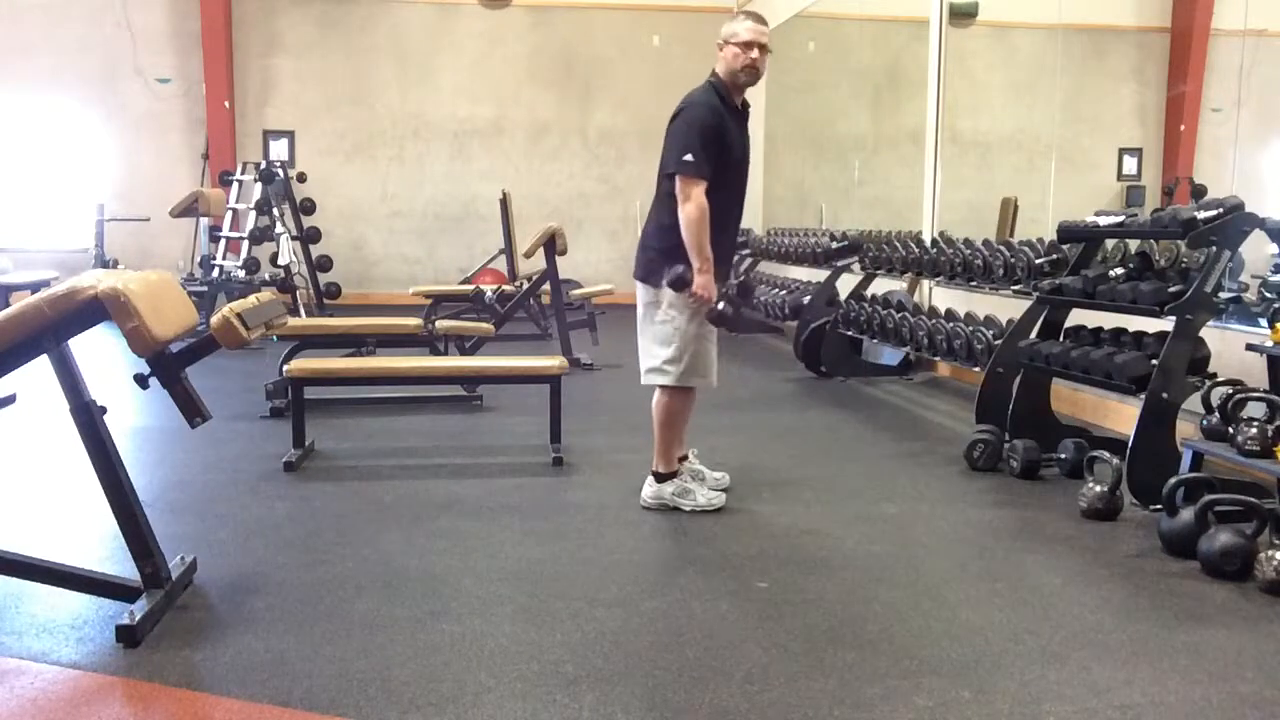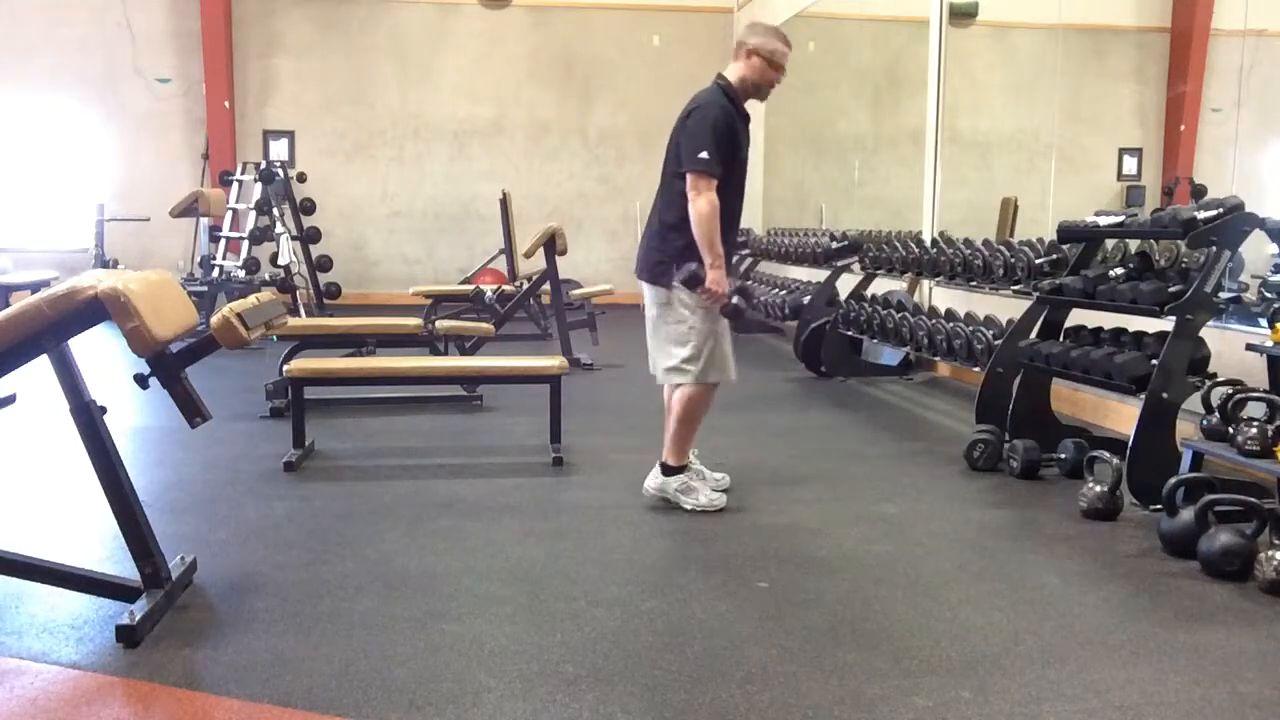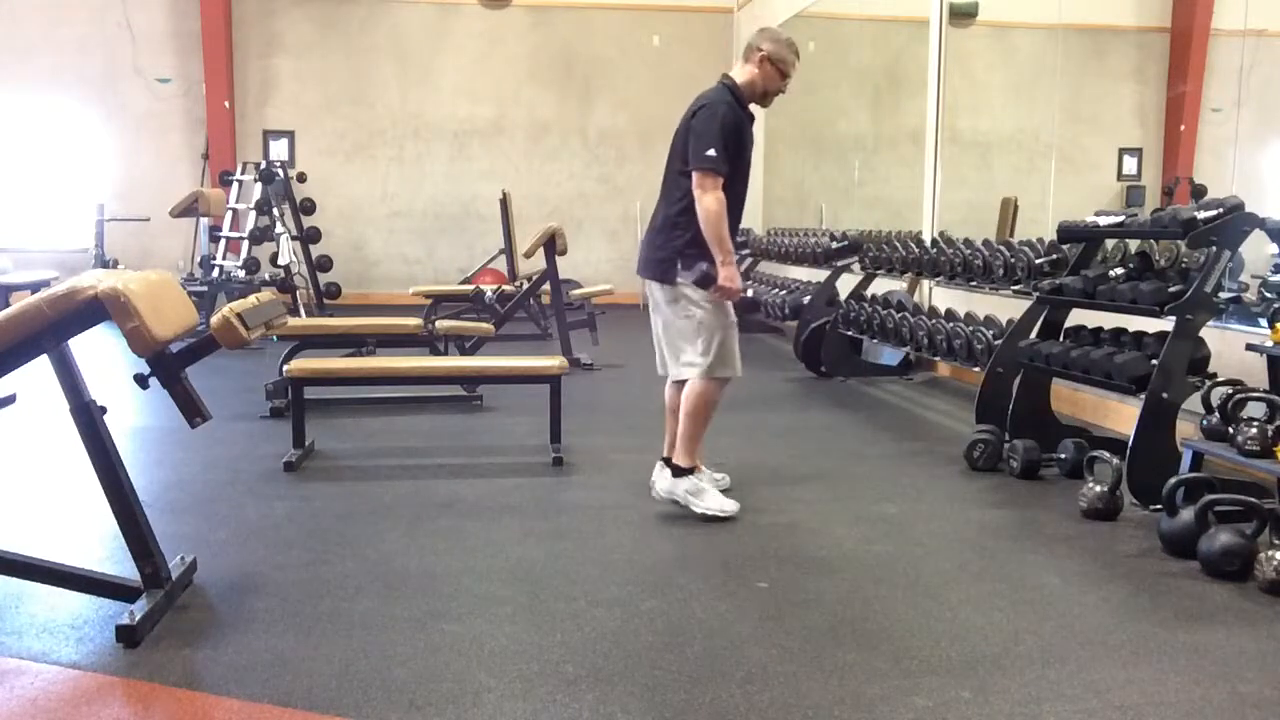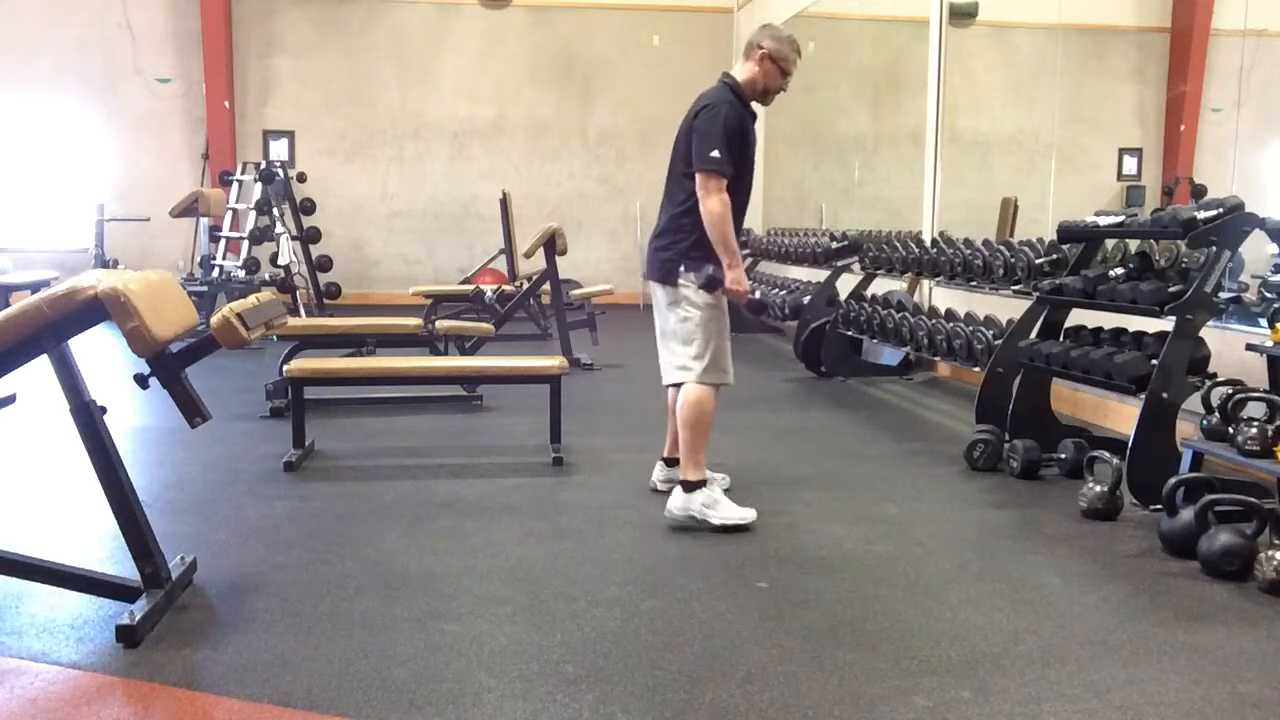
dt=0.2s
person 1, frame 1
left shoulder: (736, 110)
right shoulder: (701, 111)
right elbow: (689, 196)
left wrist: (711, 268)
right wrist: (702, 270)
left hip: (697, 265)
right hip: (678, 267)
left knee: (692, 372)
right knee: (678, 373)
left ankle: (678, 460)
right ankle: (663, 480)
person 1, frame 2
left shoulder: (732, 112)
right shoulder: (711, 110)
right elbow: (700, 194)
left wrist: (714, 264)
right wrist: (715, 266)
left hip: (685, 262)
right hip: (682, 265)
left knee: (689, 371)
right knee: (701, 371)
left ankle: (679, 461)
right ankle: (669, 472)
person 1, frame 3
left shoulder: (730, 110)
right shoulder: (719, 109)
right elbow: (706, 190)
left wrist: (718, 260)
right wrist: (726, 263)
left hip: (677, 258)
right hip: (685, 261)
left knee: (686, 369)
right knee: (711, 367)
left ankle: (674, 462)
right ankle: (682, 472)
person 1, frame 4
left shoulder: (730, 108)
right shoulder: (721, 109)
right elbow: (711, 193)
left wrist: (725, 262)
right wrist: (733, 265)
left hip: (682, 260)
right hip: (690, 263)
left knee: (687, 369)
right knee: (702, 372)
left ankle: (673, 464)
right ankle: (692, 489)
